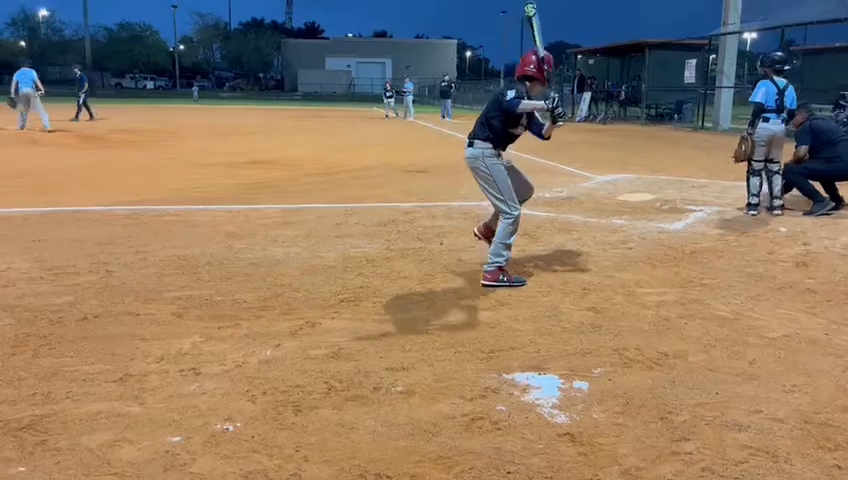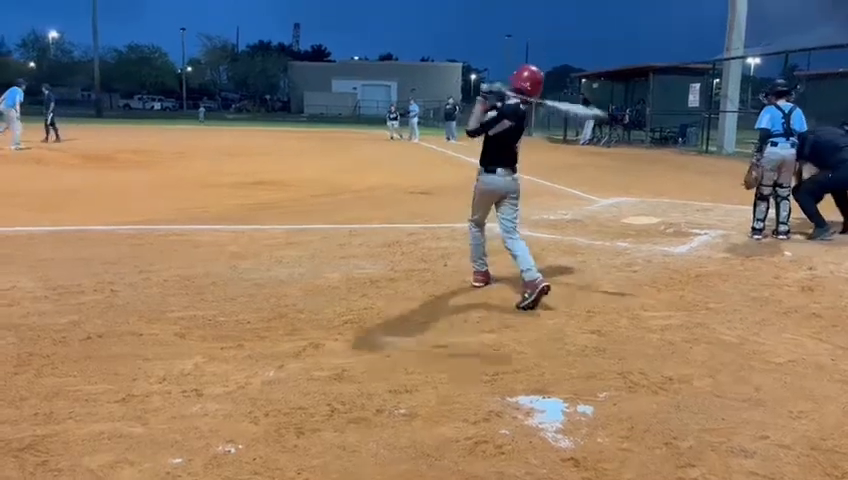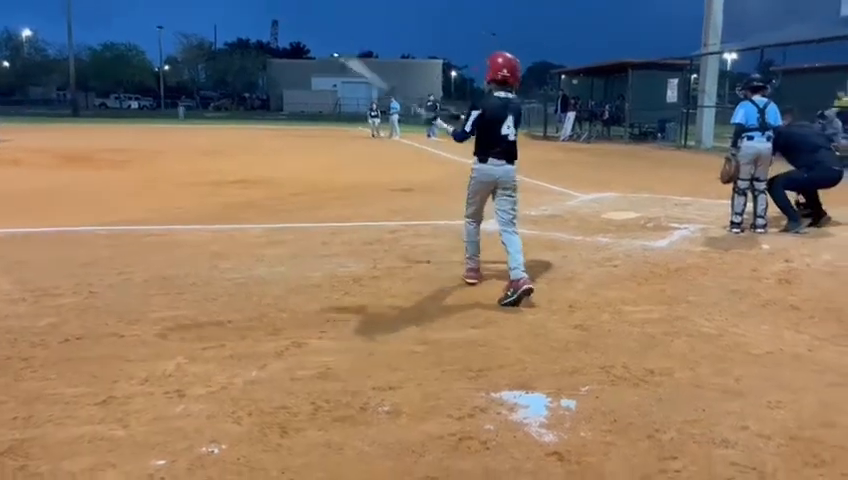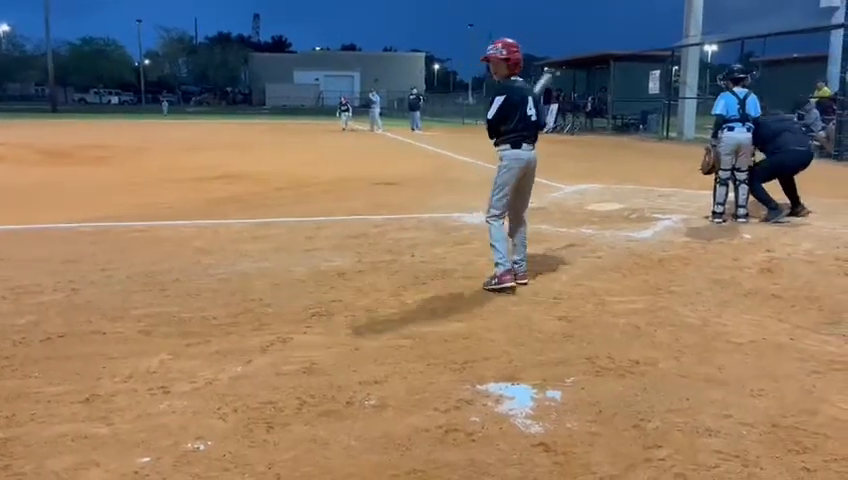
dt=1s
person 1, frame 1
left shoulder: (527, 103)
right shoulder: (515, 90)
left elbow: (543, 133)
right elbow: (511, 106)
left wrist: (554, 119)
right wrist: (545, 105)
left hip: (490, 153)
right hip: (482, 153)
left knee: (524, 191)
right knee: (511, 212)
left ankle: (489, 229)
right ankle: (494, 271)
person 1, frame 2
left shoulder: (508, 112)
right shoulder: (521, 109)
left elbow: (473, 130)
right elbow: (497, 104)
left wrist: (481, 101)
left hip: (488, 177)
right hip: (509, 179)
left knee: (476, 223)
right knee: (511, 233)
left ankle: (480, 272)
right ankle: (533, 279)
person 1, frame 3
left shoulder: (485, 104)
right shoulder: (515, 104)
left elbow: (461, 135)
left wrist: (440, 123)
right wrist: (461, 116)
left hip: (484, 168)
right hip: (508, 170)
left knee: (473, 220)
right knee: (508, 226)
left ankle: (473, 269)
right ankle: (519, 278)
person 1, frame 4
left shoulder: (503, 89)
right shoulder: (528, 89)
left elbow: (491, 128)
right elbow: (540, 123)
left hip: (511, 155)
right hip: (530, 154)
left knee: (495, 214)
right knee: (518, 214)
left ankle: (503, 273)
right ankle: (519, 269)
person 2, frame 1
left shoulder: (764, 84)
right shoulder: (789, 87)
left elbow: (757, 109)
right elbow: (791, 114)
left wrist: (749, 129)
left hip: (763, 127)
right hip: (780, 128)
left knee: (756, 166)
right knee: (774, 166)
left ankle: (753, 205)
right ankle: (777, 204)
person 2, frame 2
left shoulder: (769, 109)
right shoulder: (797, 111)
left elbow: (764, 134)
left wrist: (757, 154)
right wrist: (798, 158)
left hip: (772, 150)
right hip: (790, 152)
left knee: (763, 190)
right knee: (784, 192)
left ankle: (758, 229)
right ankle: (782, 229)
person 2, frame 3
left shoulder: (744, 105)
right shoulder: (771, 106)
left elbow: (739, 128)
left wrist: (733, 148)
right wrist: (773, 151)
left hip: (747, 144)
right hip: (766, 145)
left knee: (741, 184)
right knee: (761, 185)
left ankle: (736, 222)
right ankle: (760, 223)
person 2, frame 4
left shoulder: (725, 96)
right shoulder: (752, 97)
left elbow: (719, 119)
right elbow: (756, 121)
left wrist: (713, 138)
right wrist: (754, 142)
left hip: (728, 135)
right hip: (746, 136)
left knee: (723, 174)
right knee: (742, 175)
left ankle: (718, 212)
right ankle: (741, 212)
person 3, frame 1
left shoulder: (805, 127)
right shoulder: (825, 121)
left elbow: (801, 153)
left wrist: (791, 163)
left hip: (838, 166)
left knee: (789, 171)
right knee: (818, 165)
left ankle: (820, 202)
right ankle: (836, 199)
person 3, frame 2
left shoulder: (807, 137)
right shoulder: (828, 132)
left elbow: (798, 166)
left wrist: (800, 184)
left knee: (800, 192)
right knee: (836, 185)
left ankle: (821, 228)
person 3, frame 3
left shoulder: (783, 132)
right shoulder: (810, 128)
left hip: (822, 171)
right hip: (836, 170)
left knee: (774, 184)
right knee: (803, 179)
left ankle: (795, 221)
right ankle: (819, 215)
person 3, frame 4
left shoulder: (757, 123)
right shoulder: (782, 118)
left hip: (790, 153)
right hip: (807, 152)
left knee: (752, 180)
right knee: (783, 172)
left ankle: (775, 210)
right ankle: (797, 206)
